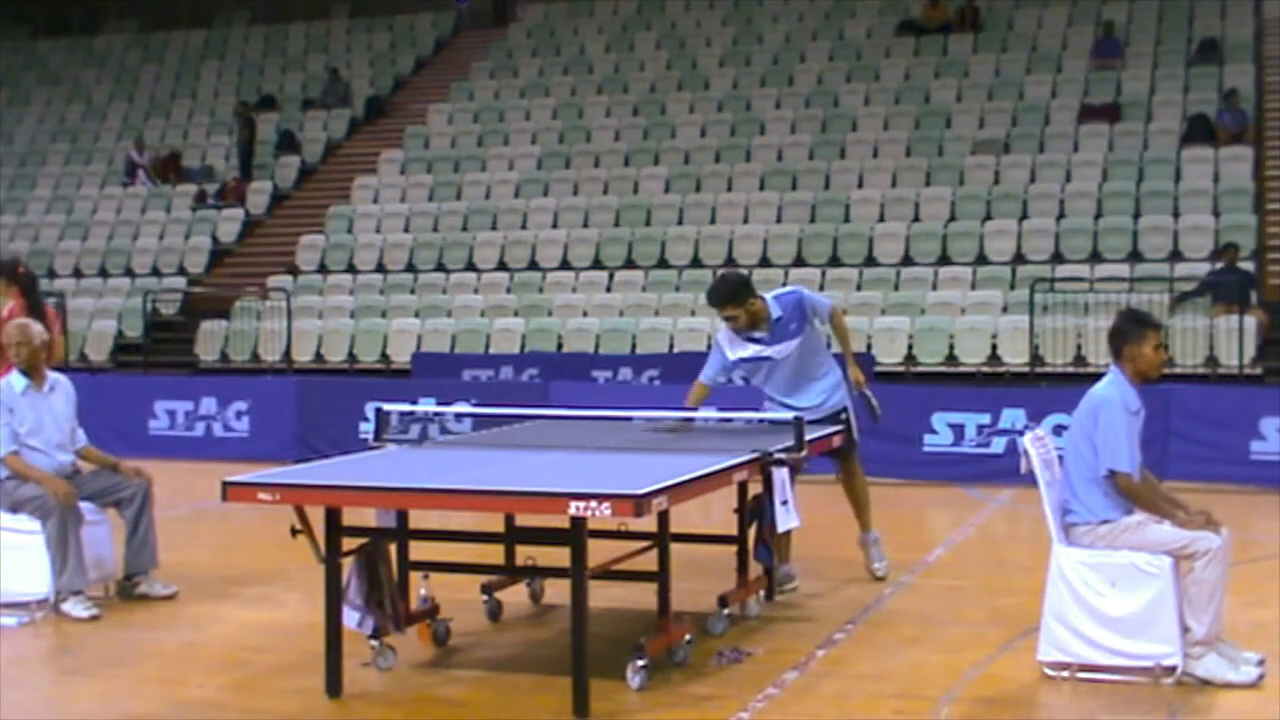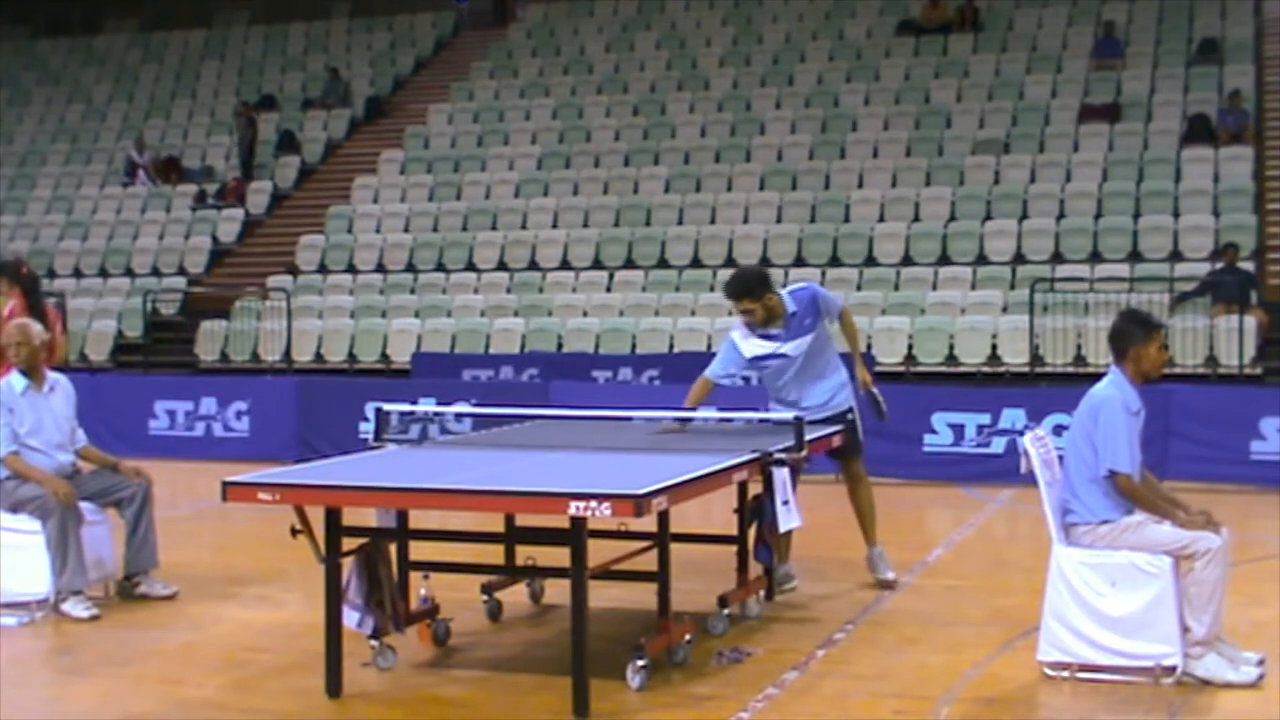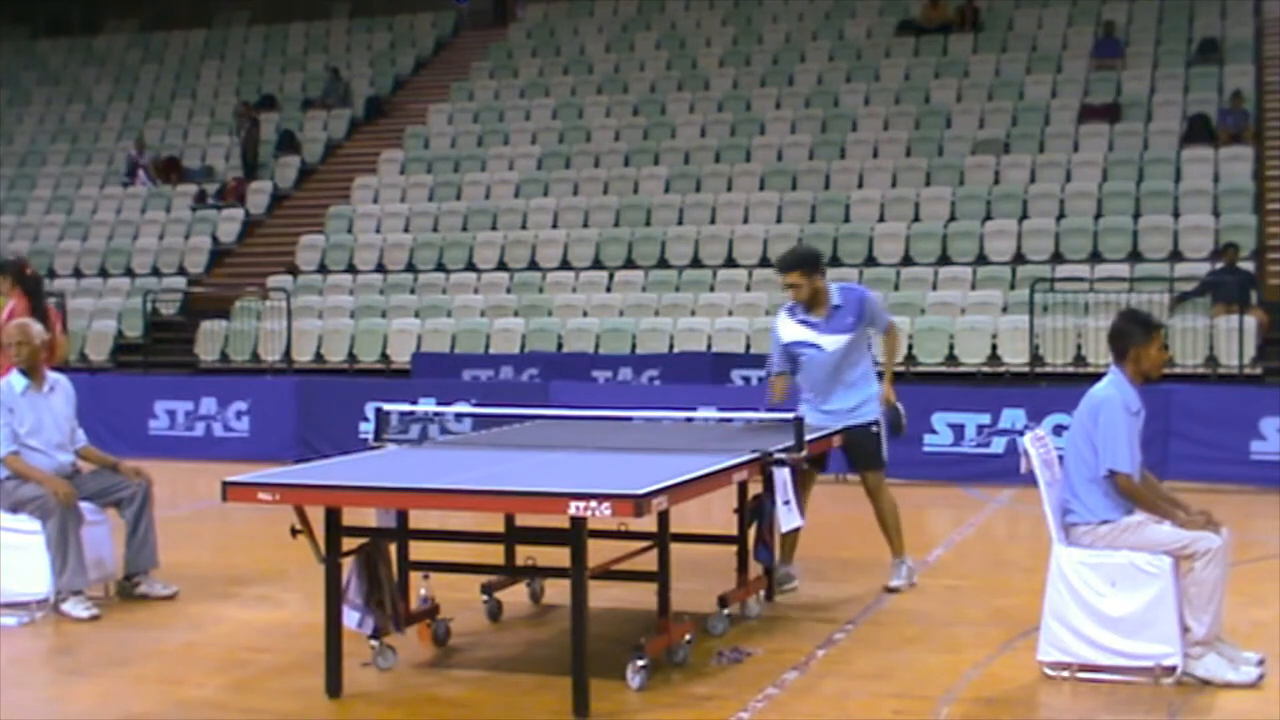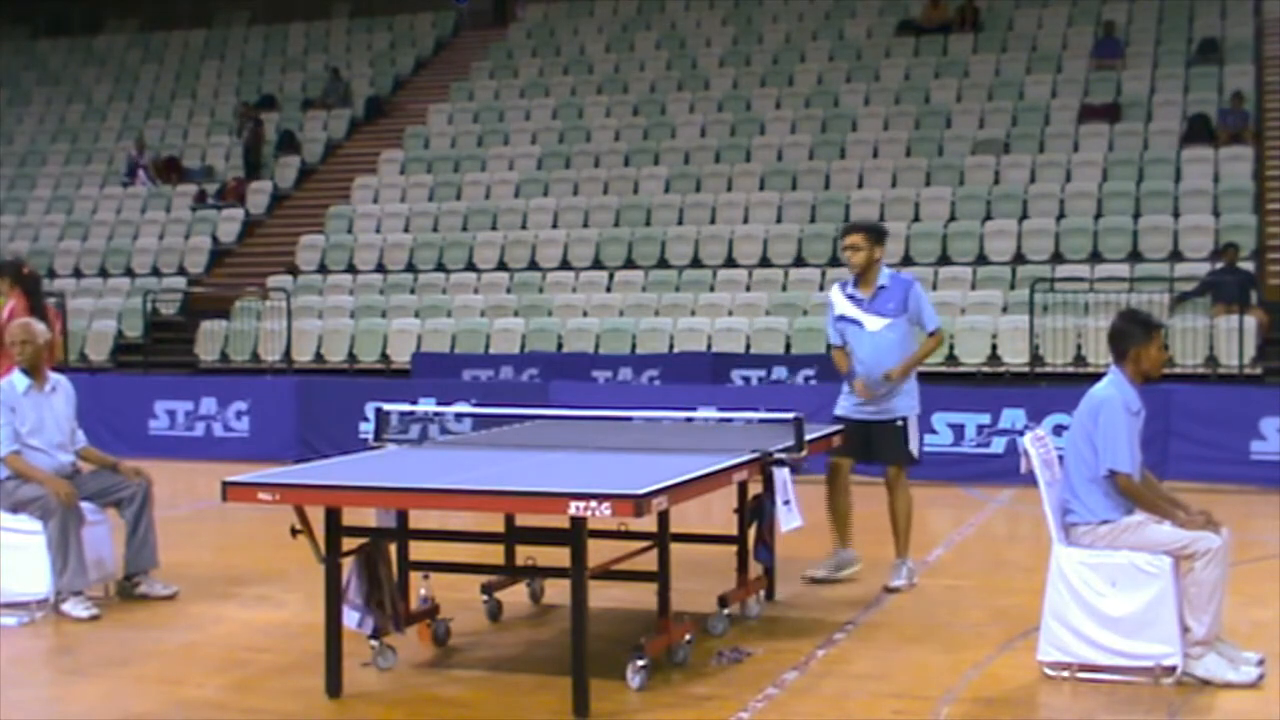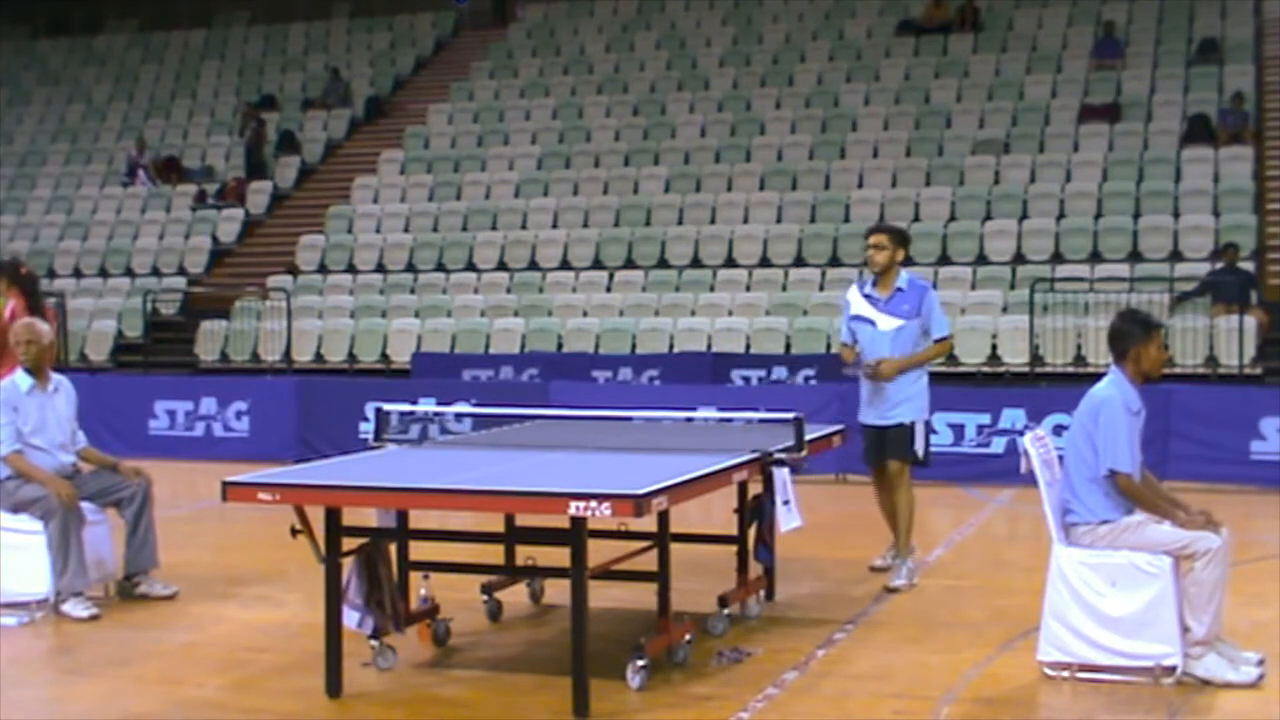
dt=0.3s
person 1, frame 1
left shoulder: (1124, 397)
right shoulder: (1111, 400)
left elbow: (1137, 473)
right elbow: (1124, 482)
left wrist: (1185, 509)
right wrist: (1180, 519)
left hip: (1117, 514)
right hip: (1099, 524)
left knee: (1216, 534)
right knee: (1205, 543)
left ankle: (1206, 638)
right ankle: (1197, 652)
person 1, frame 2
left shoulder: (1124, 397)
right shoulder: (1110, 400)
left elbow: (1137, 472)
right elbow: (1124, 482)
left wrist: (1185, 509)
right wrist: (1179, 519)
left hip: (1117, 514)
right hip: (1098, 524)
left knee: (1215, 533)
right knee: (1206, 544)
left ankle: (1206, 638)
right ankle: (1197, 651)
person 1, frame 3
left shoulder: (1124, 397)
right shoulder: (1111, 400)
left elbow: (1137, 472)
right elbow: (1123, 482)
left wrist: (1185, 509)
right wrist: (1179, 519)
left hip: (1117, 514)
right hip: (1099, 524)
left knee: (1215, 534)
right knee: (1206, 544)
left ankle: (1206, 638)
right ankle: (1197, 652)
person 1, frame 4
left shoulder: (1124, 397)
right shoulder: (1111, 400)
left elbow: (1137, 473)
right elbow: (1123, 482)
left wrist: (1185, 510)
right wrist: (1179, 519)
left hip: (1117, 515)
right hip: (1099, 525)
left knee: (1215, 534)
right knee: (1206, 544)
left ankle: (1206, 638)
right ankle: (1197, 652)
person 1, frame 5
left shoulder: (1124, 397)
right shoulder: (1111, 400)
left elbow: (1138, 472)
right elbow: (1124, 481)
left wrist: (1186, 509)
right wrist: (1179, 518)
left hip: (1117, 514)
right hip: (1099, 524)
left knee: (1215, 534)
right knee: (1206, 544)
left ankle: (1206, 638)
right ankle: (1196, 651)
person 2, frame 1
left shoulder: (796, 300)
right shoulder: (727, 341)
left elbow: (834, 315)
right elbow: (703, 383)
left wrist: (851, 363)
left hip: (830, 400)
right hip: (783, 413)
left knee: (850, 469)
left ankle: (869, 538)
right ankle: (783, 567)
person 2, frame 2
left shoulder: (810, 297)
right shoulder: (741, 338)
left elbow: (842, 314)
right elbow: (708, 379)
left wrist: (858, 364)
left hip: (835, 401)
right hip: (788, 413)
left knee: (854, 473)
left ankle: (874, 551)
right ankle: (782, 566)
person 2, frame 3
left shoulder: (858, 299)
right shoulder: (785, 323)
left elbow: (888, 330)
right elbow: (780, 374)
left wrist: (888, 382)
left hip: (862, 411)
right hip: (814, 415)
left knee: (874, 483)
right knee: (798, 486)
left ankle: (901, 563)
right ankle: (784, 568)
person 2, frame 4
left shoulder: (906, 287)
right shoulder: (838, 295)
left elbow: (936, 335)
right elbow: (837, 348)
left wrist: (905, 367)
right wrist: (853, 378)
left hip: (896, 403)
right hip: (853, 402)
left knee: (895, 478)
right knee: (836, 471)
left ankle: (902, 562)
right ankle: (844, 554)
person 2, frame 5
left shoulder: (921, 293)
right shoulder: (855, 295)
left elbow: (944, 344)
right elbow: (846, 346)
left wrist: (901, 364)
right wrist: (858, 364)
left hip: (907, 404)
right hip: (872, 405)
left knee: (898, 474)
right knee: (880, 477)
left ankle: (904, 562)
right ankle: (901, 545)
person 3, frame 1
left shoulder: (63, 386)
left wrist: (118, 465)
right wrist: (47, 480)
left hip: (69, 476)
left knee: (136, 486)
right knee: (59, 503)
left ankle: (136, 576)
right ankle: (69, 594)
person 3, frame 2
left shoulder: (62, 385)
left wrist: (117, 464)
right wrist: (48, 480)
left hip: (69, 476)
left knee: (135, 485)
right knee: (60, 503)
left ankle: (136, 577)
right ankle: (69, 594)
person 3, frame 3
left shoulder: (63, 385)
left wrist: (118, 465)
right wrist: (47, 480)
left hip: (69, 476)
left knee: (136, 486)
right knee: (60, 503)
left ankle: (136, 576)
right ankle: (68, 594)
person 3, frame 4
left shoulder: (63, 386)
left wrist: (118, 465)
right wrist: (48, 480)
left hip: (69, 476)
left knee: (135, 486)
right knee: (61, 503)
left ankle: (136, 576)
right ankle: (69, 594)
person 3, frame 5
left shoulder: (65, 387)
left wrist: (118, 465)
right wrist: (50, 480)
left hip: (69, 476)
left knee: (136, 486)
right knee: (61, 503)
left ankle: (136, 576)
right ankle: (68, 594)
